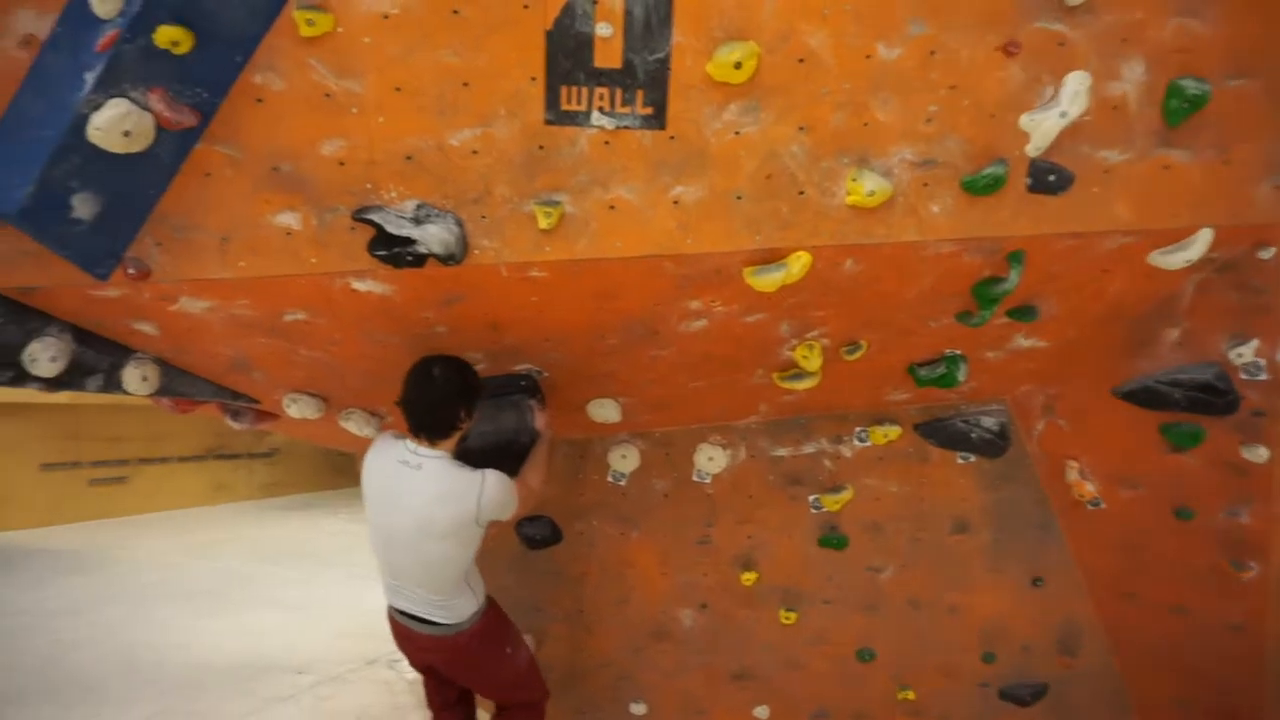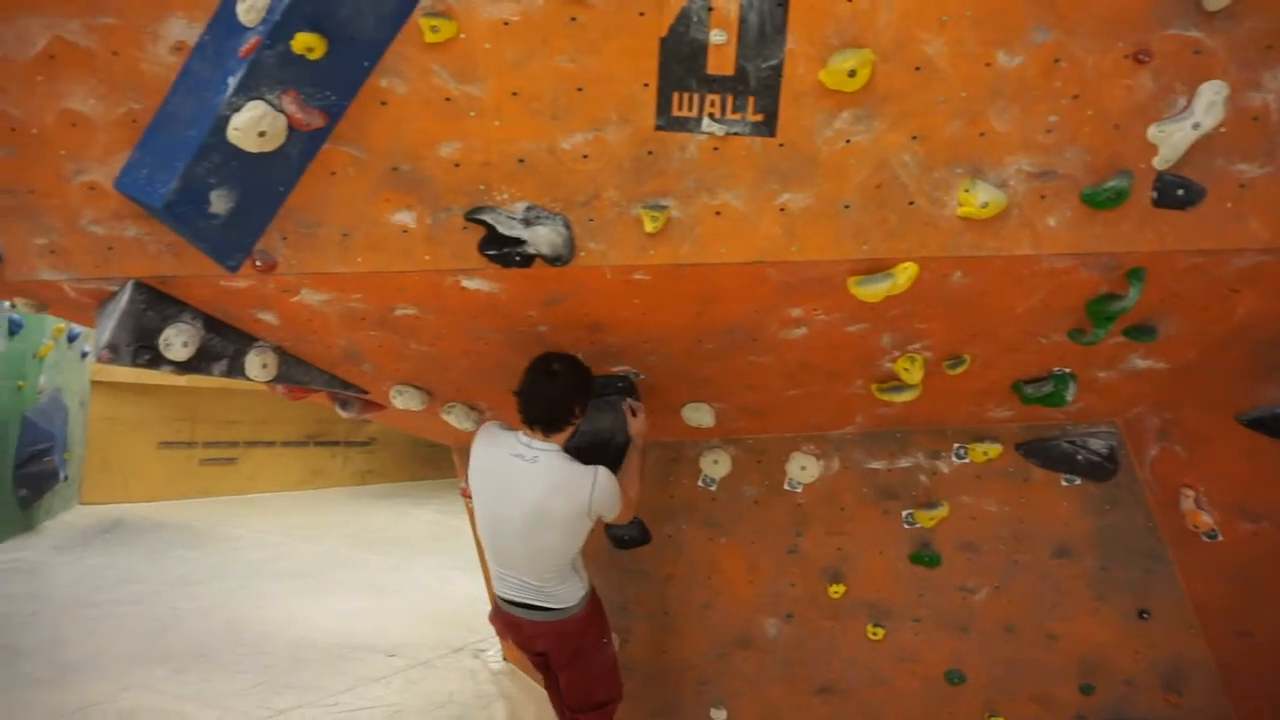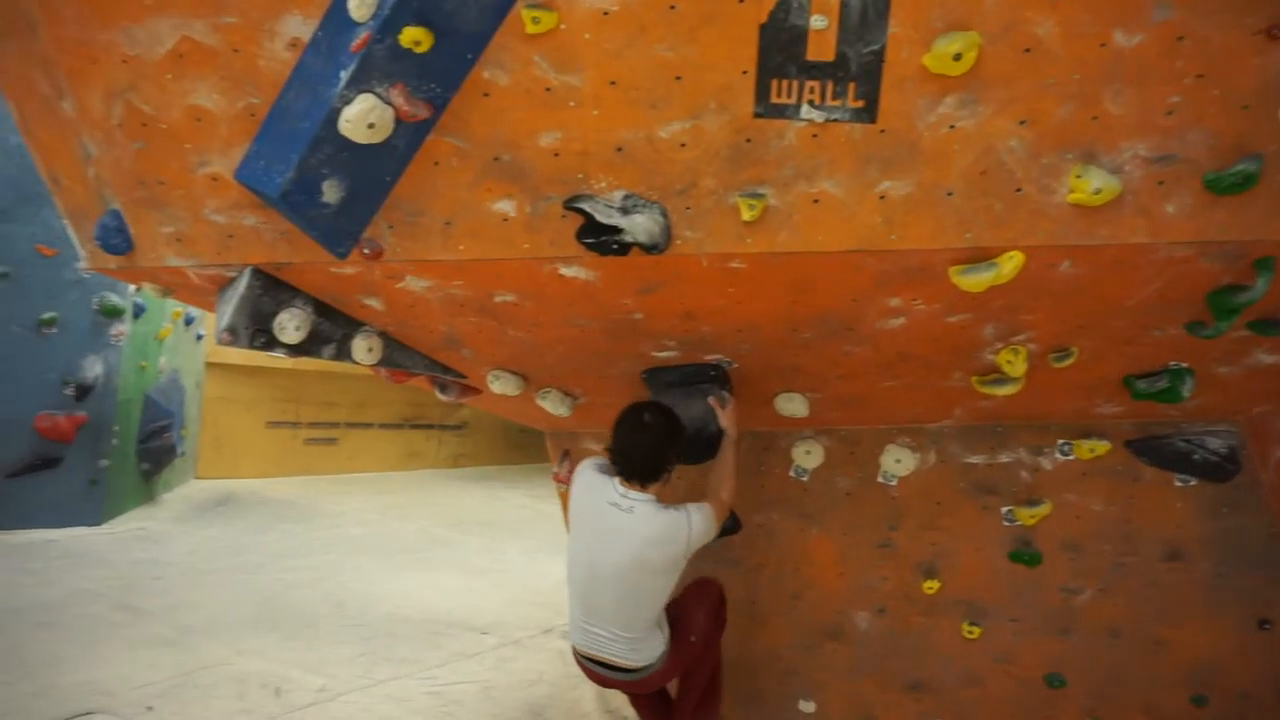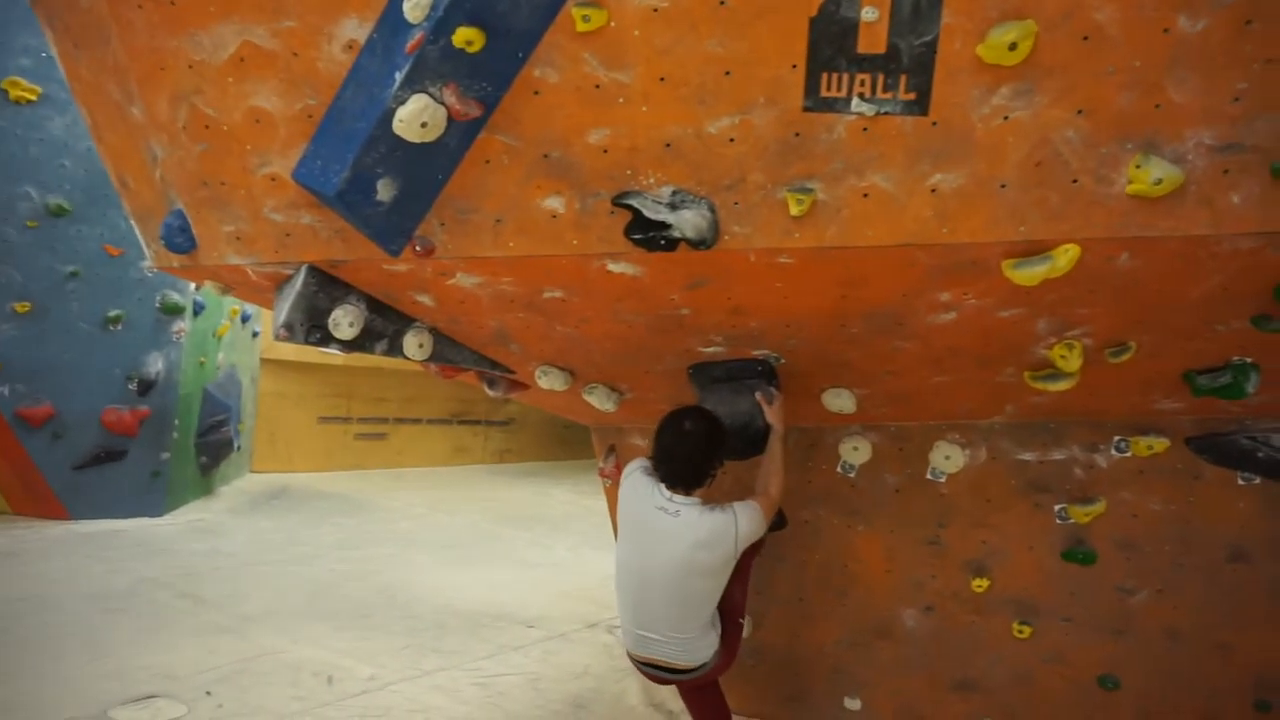
dt=0.5s
person 1, frame 1
left shoulder: (378, 452)
right shoulder: (481, 487)
right elbow: (526, 496)
right wrist: (543, 435)
left hip: (403, 623)
right hip: (462, 630)
person 1, frame 2
left shoulder: (486, 441)
right shoulder: (589, 483)
right elbow: (625, 509)
right wrist: (637, 441)
left hip: (509, 611)
right hip: (565, 616)
left knee: (560, 689)
person 1, frame 3
left shoulder: (585, 479)
right shoulder: (682, 526)
left elbow: (625, 455)
right elbow: (720, 502)
right wrist: (729, 435)
left hip: (585, 658)
right hip: (643, 668)
right knee: (709, 595)
person 1, frame 4
left shoulder: (633, 482)
right shoulder: (728, 526)
left elbow: (661, 461)
right elbow: (768, 496)
right wrist: (776, 430)
left hip: (641, 659)
right hip: (700, 663)
